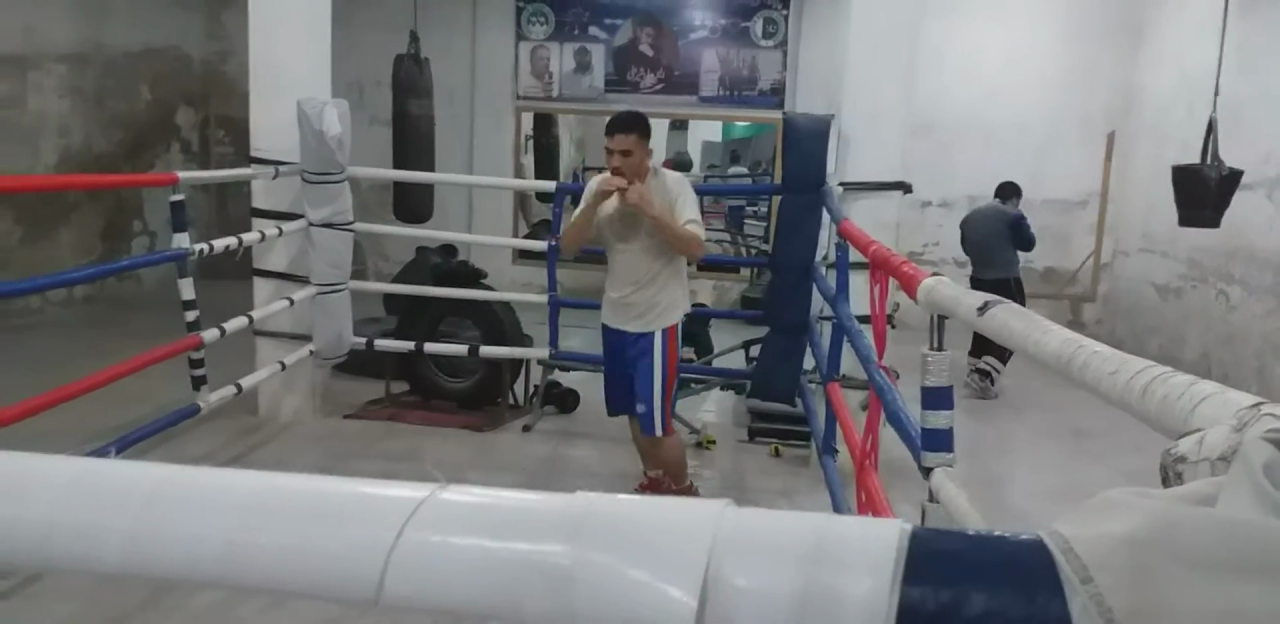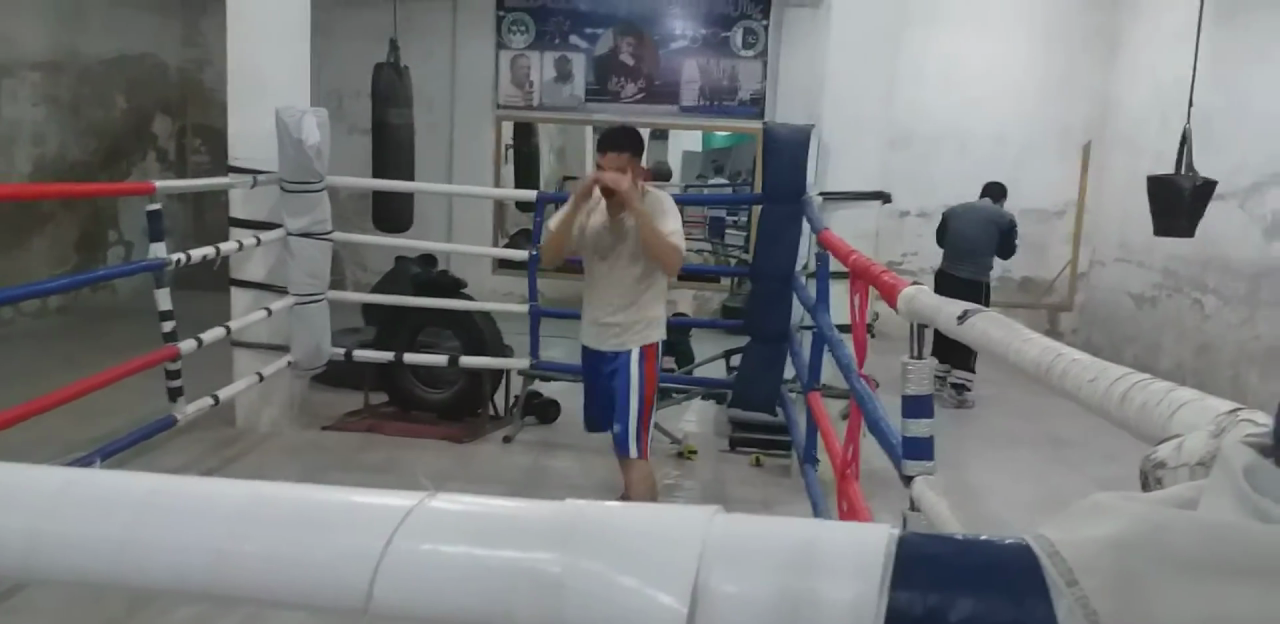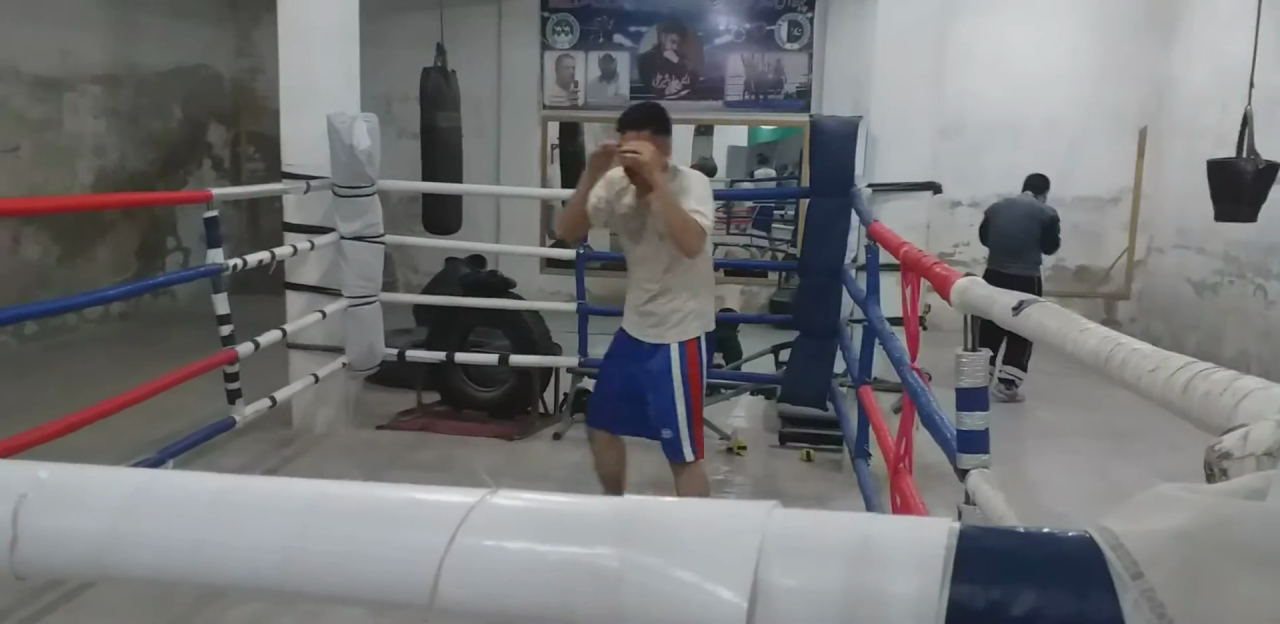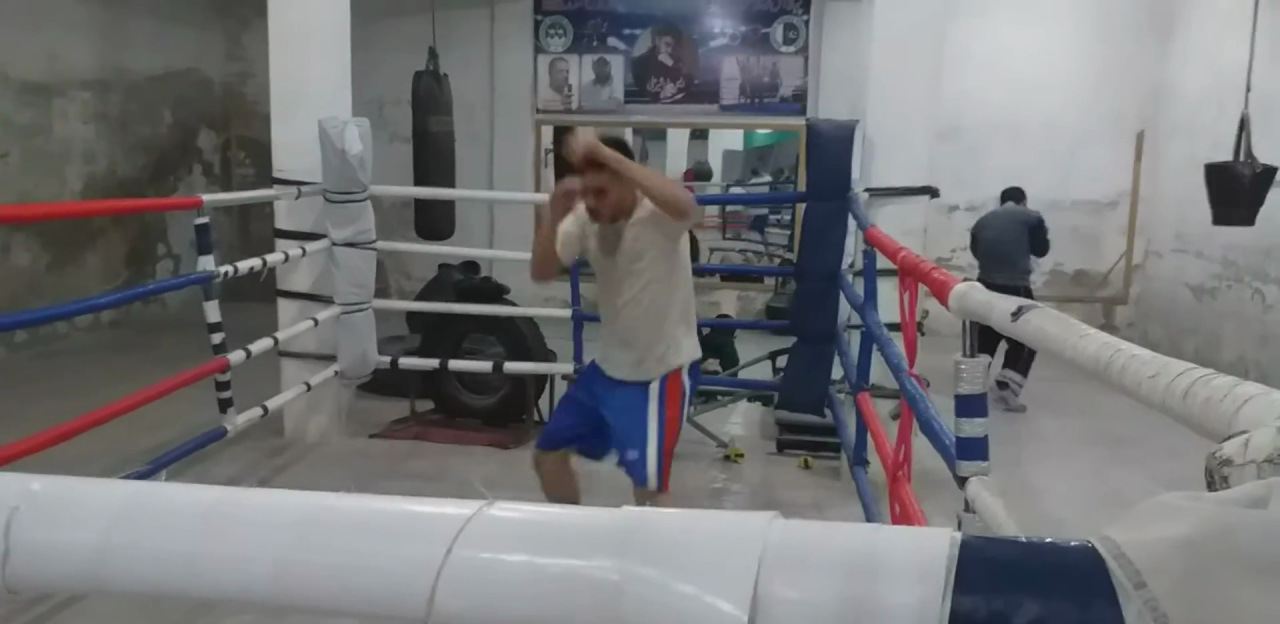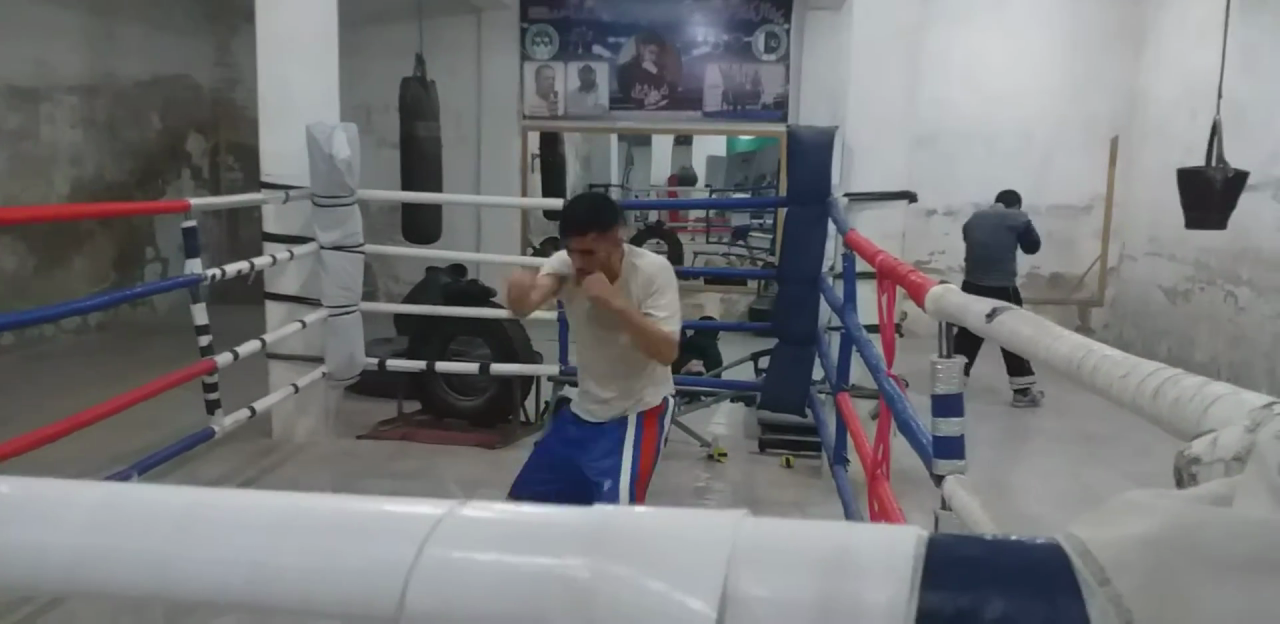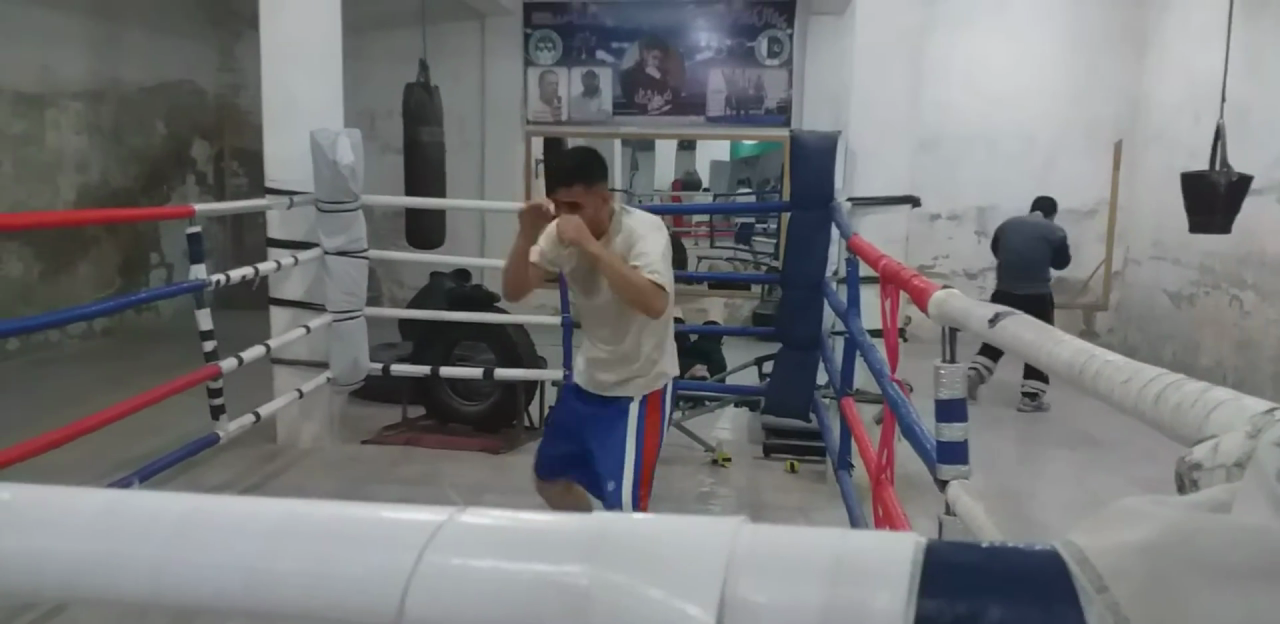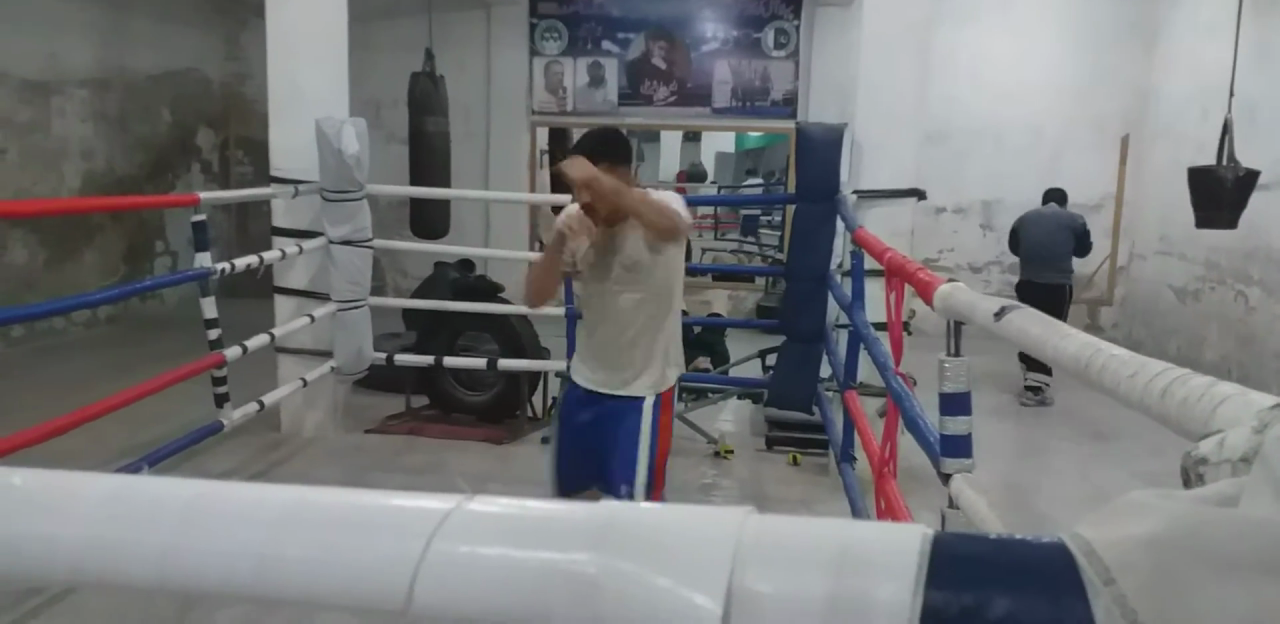
dt=0.3s
person 1, frame 1
left shoulder: (673, 186)
right shoulder: (600, 187)
left elbow: (695, 249)
right elbow: (568, 246)
left wrist: (652, 209)
right wrist: (595, 201)
left hip: (660, 321)
right hip: (616, 319)
left knee: (655, 422)
right knee: (635, 413)
left ankle: (684, 490)
right ankle: (655, 480)
person 1, frame 2
left shoulder: (660, 205)
right shoulder: (586, 199)
left elbow: (672, 264)
right elbow: (549, 257)
left wrist: (635, 206)
right wrist: (575, 205)
left hip: (638, 341)
right hip: (594, 337)
left knee: (631, 448)
right knee: (610, 429)
right ankle: (634, 495)
person 1, frame 3
left shoulder: (691, 184)
right shoulder: (615, 182)
left elbow: (691, 244)
right elbow: (566, 232)
left wrist: (656, 181)
right wrist: (590, 175)
left hip: (679, 334)
right hip: (634, 328)
left knee: (683, 453)
right knee: (601, 423)
person 1, frame 4
left shoulder: (660, 215)
right shoulder: (586, 218)
left elbow: (684, 205)
right elbow: (542, 273)
left wrist: (606, 156)
right wrist: (551, 216)
left hip: (662, 370)
right hip: (610, 367)
left knee: (643, 485)
right knee: (549, 451)
person 1, frame 5
left shoulder: (653, 271)
right shoulder: (564, 266)
left elbow: (666, 353)
right elbow: (520, 305)
left wrist: (616, 304)
right wrist: (522, 290)
left hip: (641, 409)
right hip: (584, 411)
right knee: (523, 502)
person 1, frame 6
left shoulder: (644, 229)
right shoulder: (559, 233)
left elbow: (654, 305)
right elbow: (513, 292)
left wrist: (593, 247)
right wrist: (526, 235)
left hip: (641, 386)
right hip: (588, 379)
left knee: (624, 506)
right knee: (551, 479)
person 1, frame 7
left shoulder: (659, 206)
right shoulder: (573, 220)
left elbow: (673, 227)
right elbow: (535, 297)
left wrist: (599, 181)
right wrist: (557, 246)
left hip: (647, 386)
right hip: (588, 381)
left knee: (638, 502)
right knee: (573, 489)
person 2, frame 1
left shoulder: (970, 217)
right shoulder: (1011, 215)
right elbow: (1027, 244)
right wrist: (1023, 227)
left hip: (978, 280)
right hip: (1005, 281)
left ankle: (976, 371)
right ankle: (983, 376)
person 2, frame 2
left shoulder: (954, 211)
right shoulder: (1004, 219)
left elbow: (941, 240)
right elbow: (1006, 252)
left hip: (946, 277)
right hip: (975, 283)
left knee: (943, 330)
left ankle: (938, 381)
right ankle: (958, 390)
person 2, frame 3
left shoulder: (996, 207)
right shoulder: (1046, 213)
left elbow: (984, 238)
right elbow: (1050, 247)
left hip: (994, 275)
right hip: (1025, 280)
left knee: (989, 330)
right knee: (1021, 334)
right ankle: (1007, 385)
person 2, frame 4
left shoulder: (983, 221)
right shoulder: (1030, 217)
right elbow: (1041, 249)
left hip: (986, 285)
right hip: (1015, 287)
left knee: (986, 336)
right ankle: (1005, 386)
person 2, frame 5
left shoulder: (973, 220)
right shoulder: (1017, 219)
right elbow: (1032, 246)
left hip: (972, 286)
right hip: (1001, 288)
left knee: (967, 336)
right ankle: (1023, 392)
person 2, frame 6
left shoulder: (1007, 225)
right shoulder: (1055, 232)
left elbow: (996, 251)
right elbow: (1061, 262)
left hip: (1004, 293)
right hip: (1037, 296)
left ankle: (976, 373)
right ankle: (1031, 397)
person 2, frame 7
left shoulder: (1024, 219)
right shoulder: (1075, 221)
left elbow: (1014, 248)
right elbow: (1083, 250)
left hip: (1028, 284)
right hip: (1057, 286)
left ankle: (1031, 382)
right ankle: (1034, 389)
